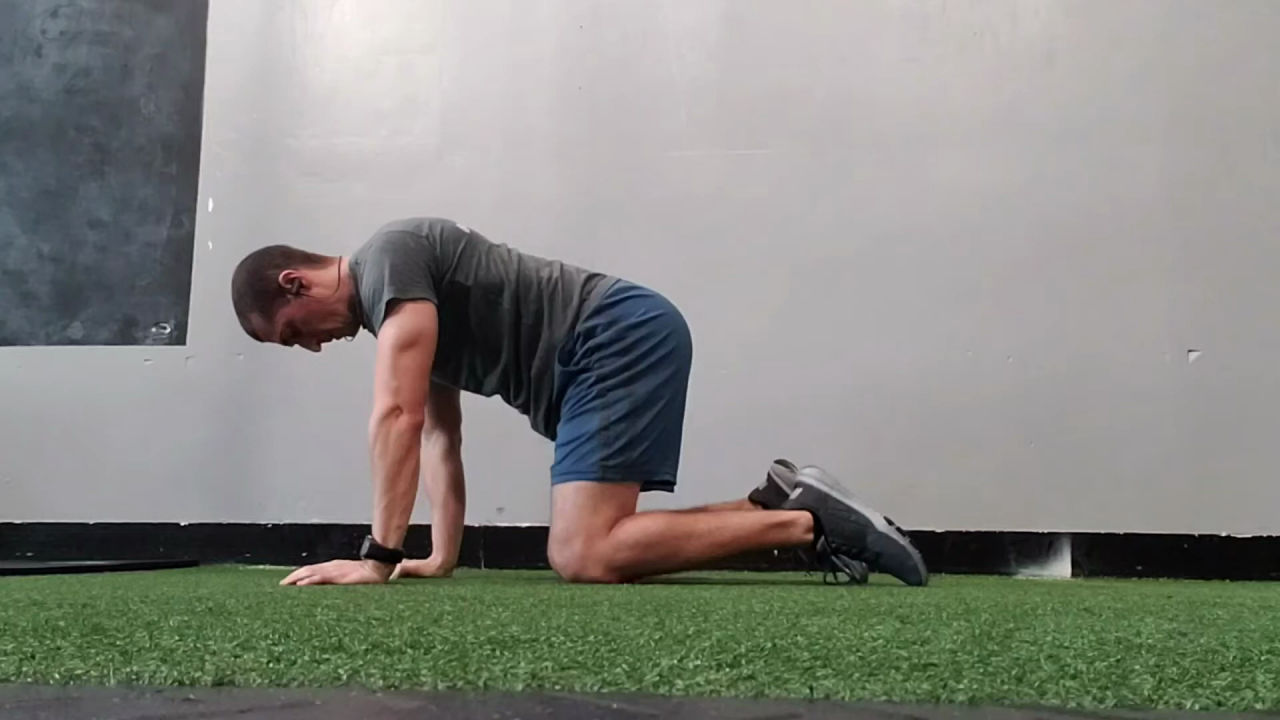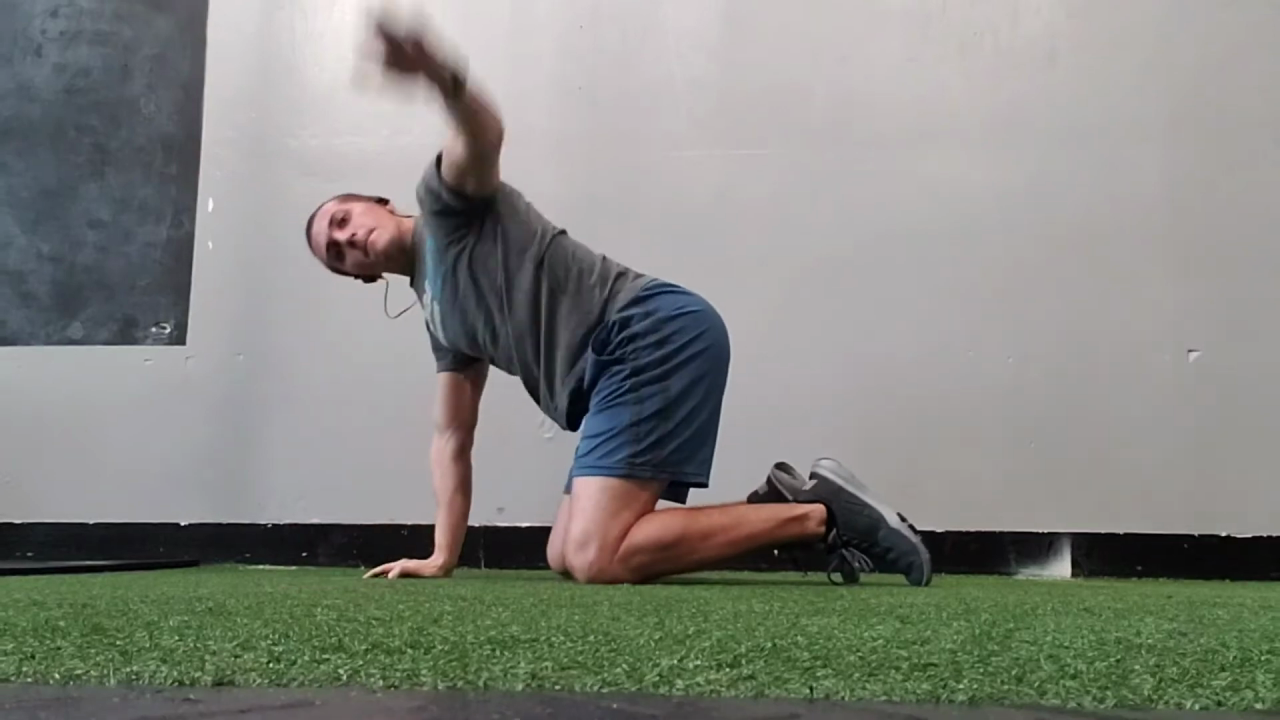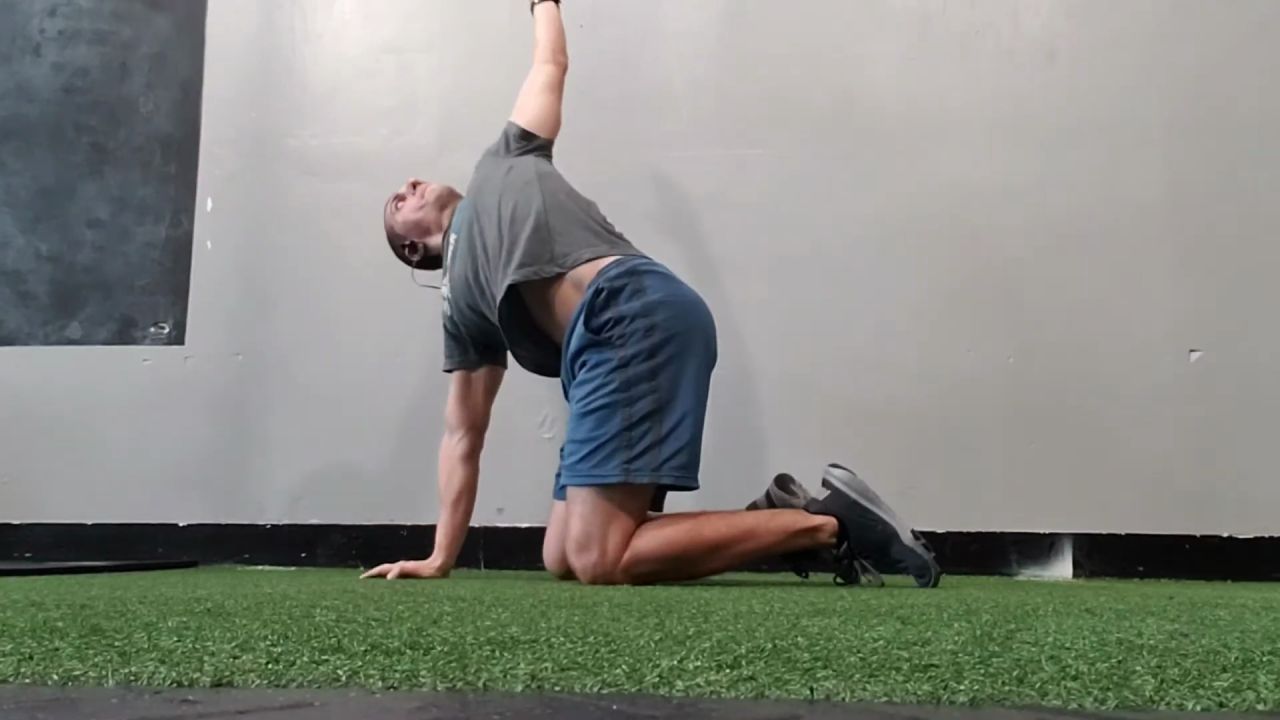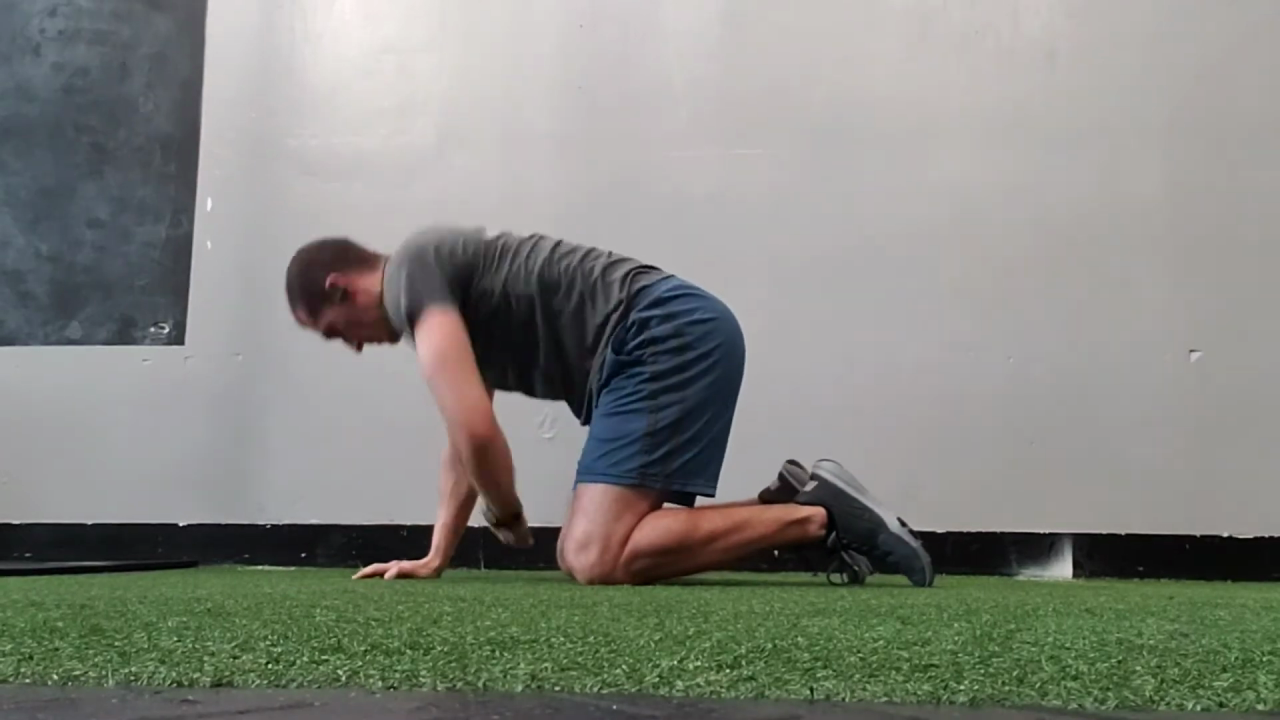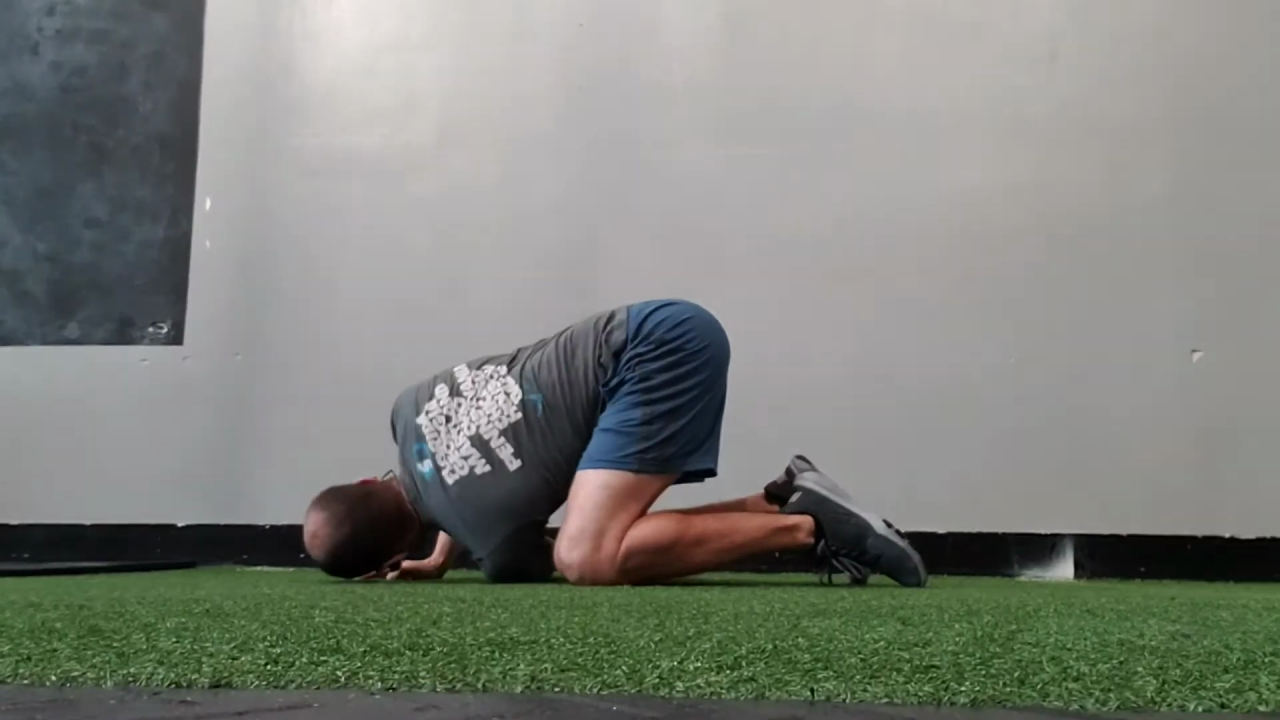
dt=1s
person 1, frame 1
left shoulder: (390, 257)
right shoulder: (405, 310)
left elbow: (397, 415)
right elbow: (438, 433)
left wrist: (379, 555)
right wrist: (443, 555)
left hip: (622, 334)
right hip: (616, 349)
left knee: (584, 556)
right knee: (578, 548)
left ankle: (808, 521)
right ankle: (773, 503)
person 1, frame 2
left shoulder: (448, 203)
right shoulder: (438, 311)
left elbow: (482, 130)
right elbow: (453, 438)
left wrist: (438, 71)
right wrist: (442, 555)
left hip: (657, 338)
right hip: (625, 368)
left knee: (596, 557)
right knee: (567, 555)
left ankle: (818, 512)
right ankle: (773, 507)
person 1, frame 3
left shoulder: (503, 162)
right shoulder: (459, 302)
left elbow: (550, 66)
right elbow: (462, 435)
right wrist: (439, 558)
left hip: (635, 317)
right hip: (602, 345)
left knee: (600, 564)
right knee: (564, 558)
left ankle: (827, 523)
right ankle: (779, 520)
person 1, frame 4
left shoulder: (415, 269)
right shoulder: (442, 299)
left elbow: (477, 433)
right elbow: (465, 437)
left wrist: (513, 531)
right wrist: (435, 555)
left hip: (669, 333)
right hip: (680, 334)
left knee: (595, 561)
right knee: (580, 553)
left ankle: (817, 515)
right ankle: (790, 503)
person 1, frame 5
left shoulder: (495, 538)
right shoulder: (409, 412)
left elbow: (552, 564)
right wrist: (439, 560)
left hip: (663, 349)
right hip: (663, 333)
left knee: (588, 559)
right knee: (604, 536)
left ankle: (806, 526)
right ankle: (781, 500)
